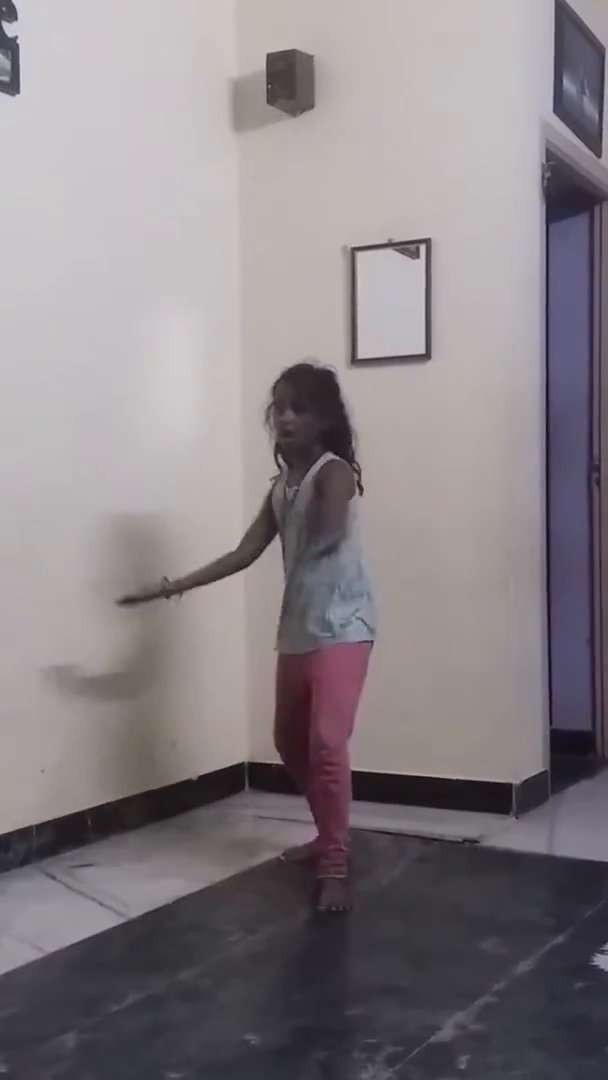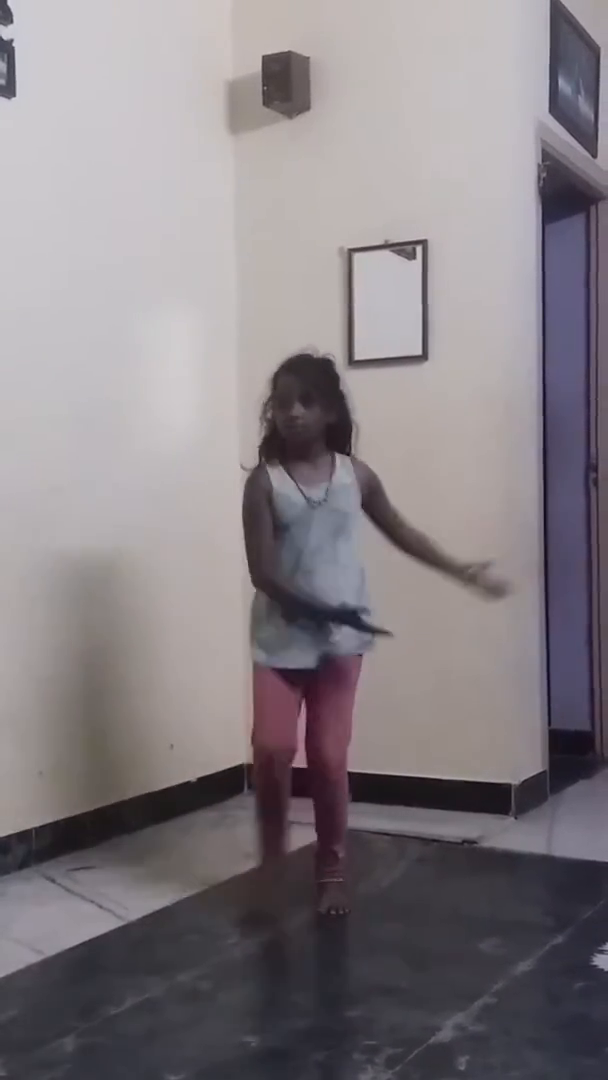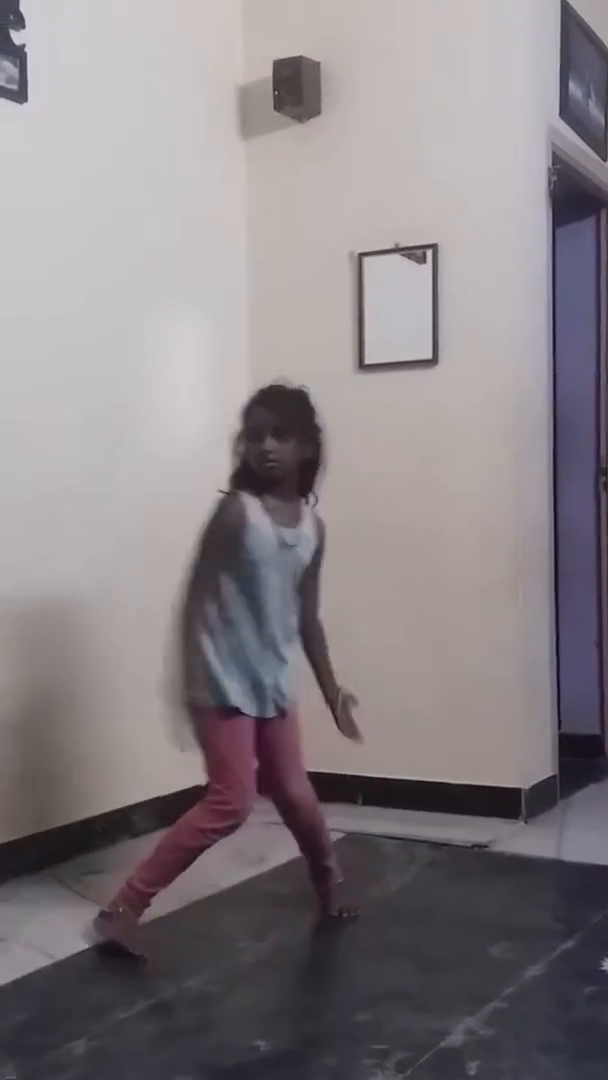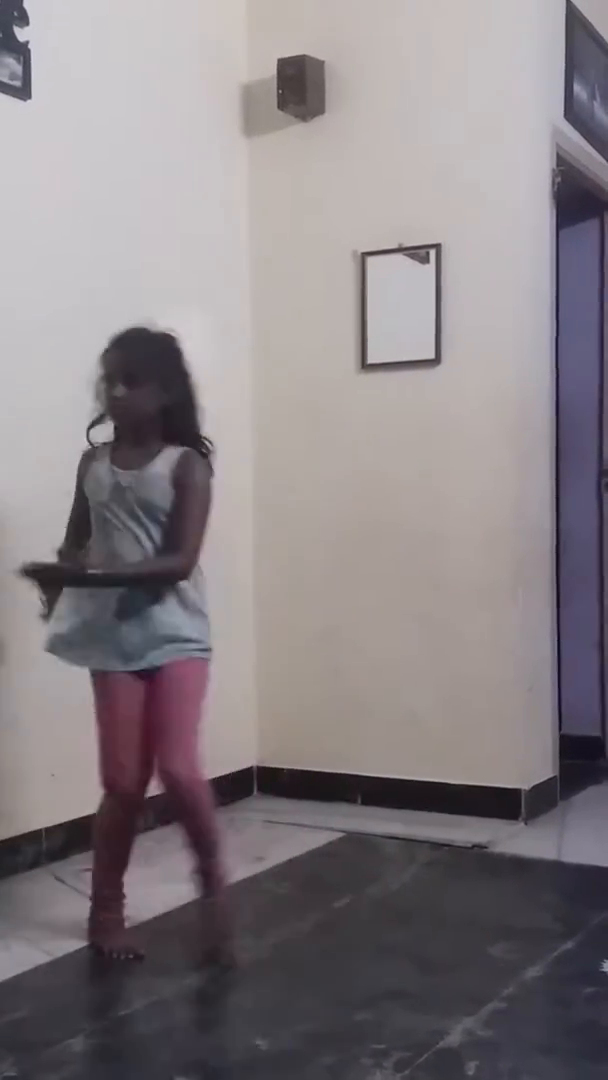
dt=0.5s
person 1, frame 1
left shoulder: (333, 472)
right shoulder: (280, 484)
left elbow: (334, 529)
right elbow: (242, 553)
left wrist: (318, 541)
right wrist: (173, 586)
left hip: (340, 625)
right hip: (298, 627)
left knee: (325, 741)
right knee: (290, 741)
left ankle: (336, 867)
right ankle: (329, 838)
person 1, frame 2
left shoulder: (355, 475)
right shoulder: (263, 482)
left elbow: (402, 534)
right elbow: (263, 575)
left wrist: (465, 573)
right wrist: (327, 609)
left hip: (339, 639)
right hip: (279, 637)
left knee: (329, 758)
right knee: (271, 748)
left ankle: (331, 869)
right ankle: (271, 851)
person 1, frame 3
left shoulder: (312, 528)
right shoulder: (234, 511)
left elbow: (307, 616)
right elbow: (197, 595)
left wrist: (333, 694)
right wrist: (187, 677)
left hip: (272, 679)
right hip: (221, 679)
left knee: (294, 793)
right knee: (230, 802)
left ankle: (327, 882)
right ankle: (125, 907)
person 1, frame 4
left shoulder: (188, 465)
right shoulder: (93, 463)
left elbow: (182, 561)
left wrist: (102, 573)
right wrist: (59, 587)
left hip: (175, 637)
right hip: (112, 642)
left knee: (180, 771)
right knee: (123, 781)
left ankle: (214, 885)
right ankle: (105, 910)
